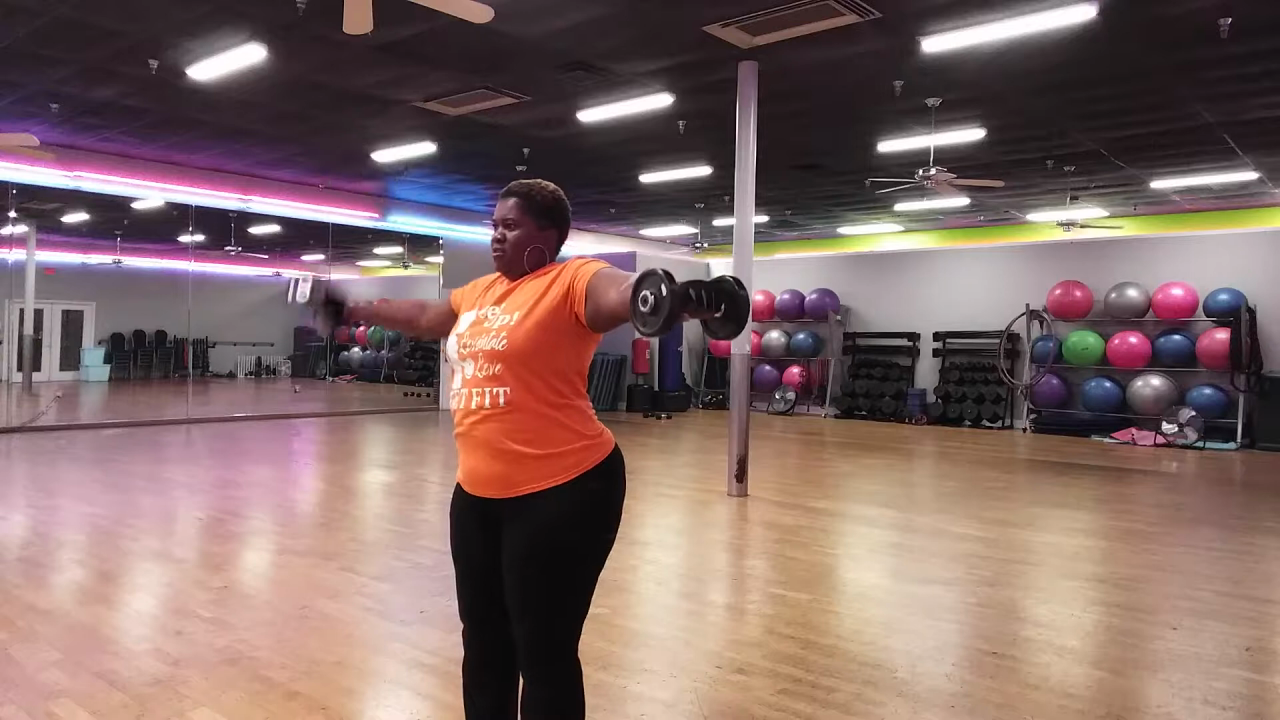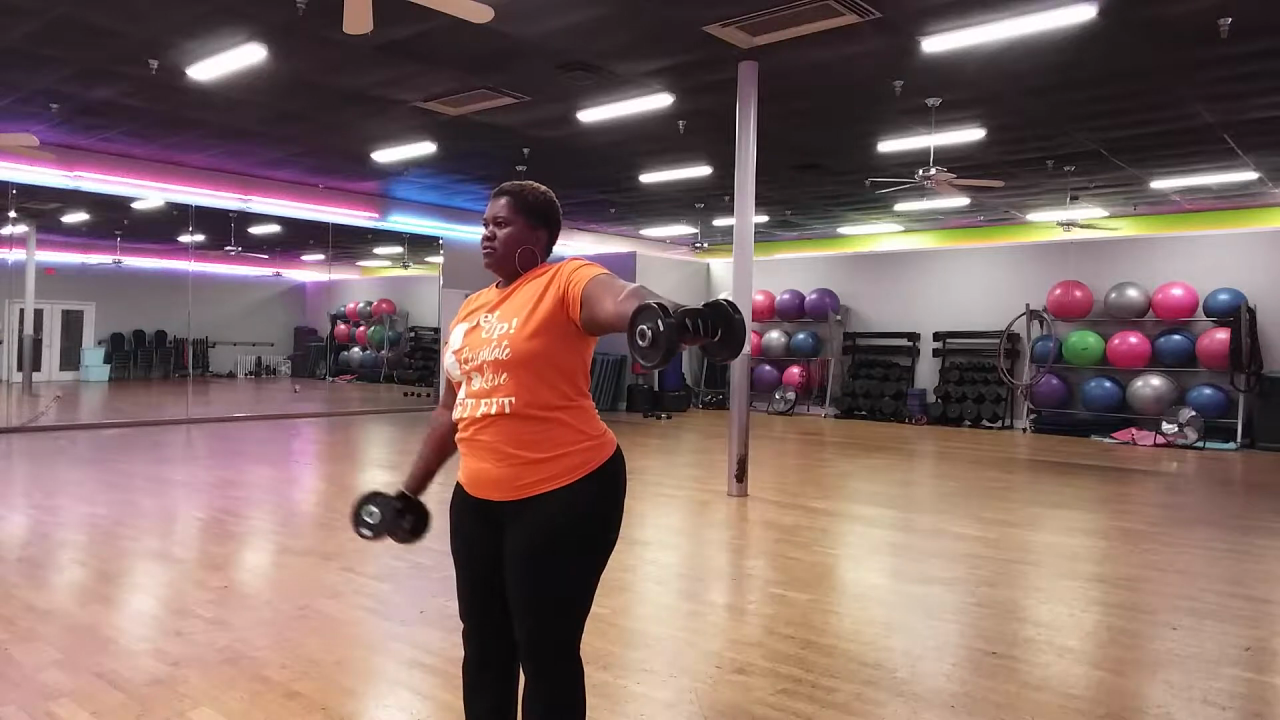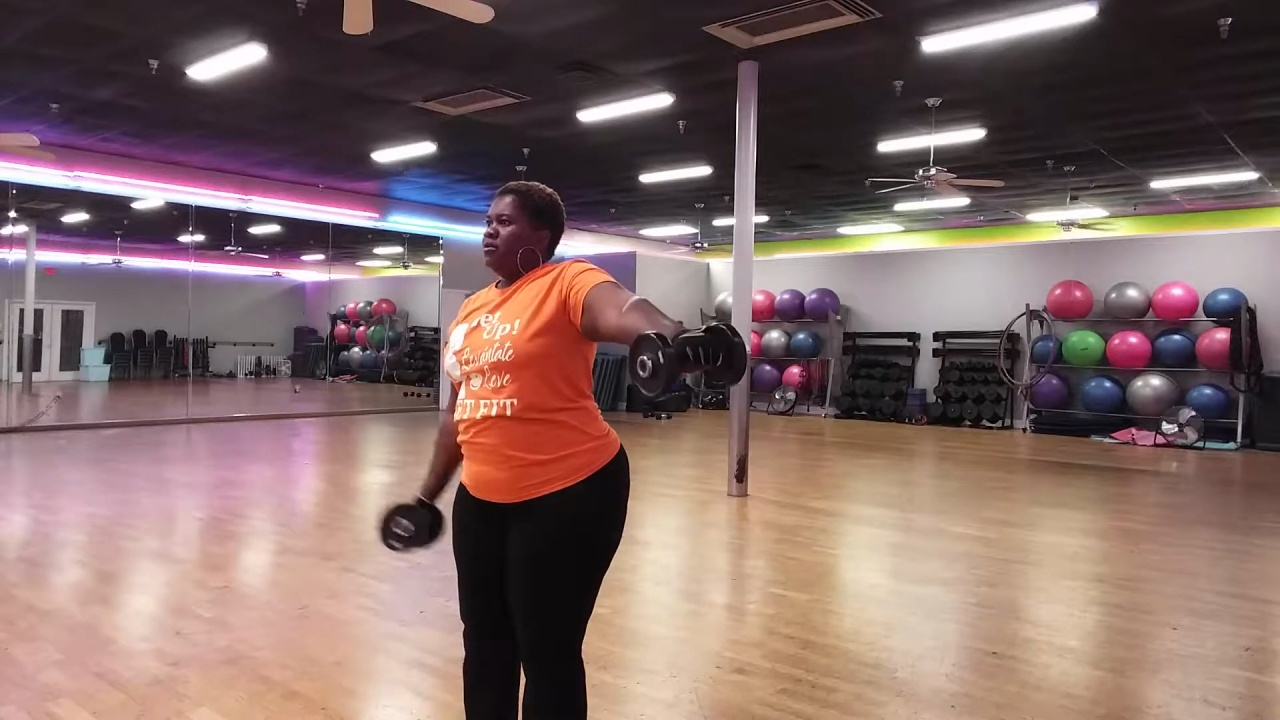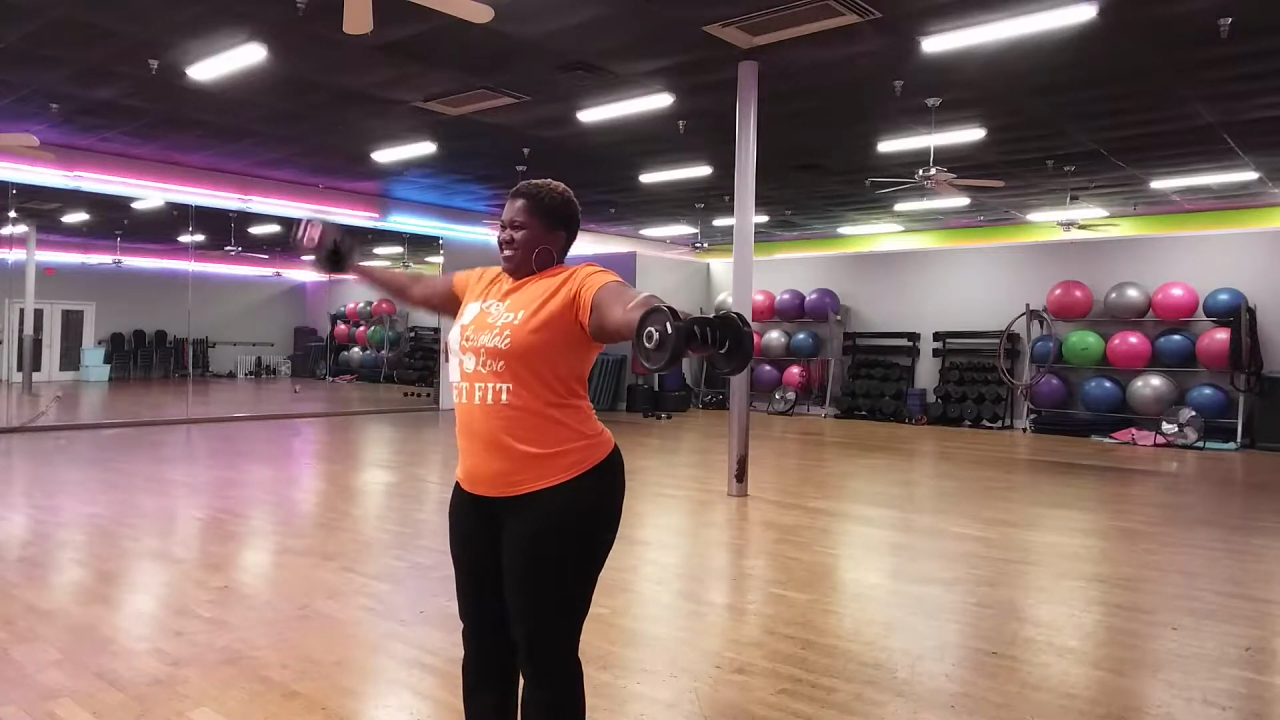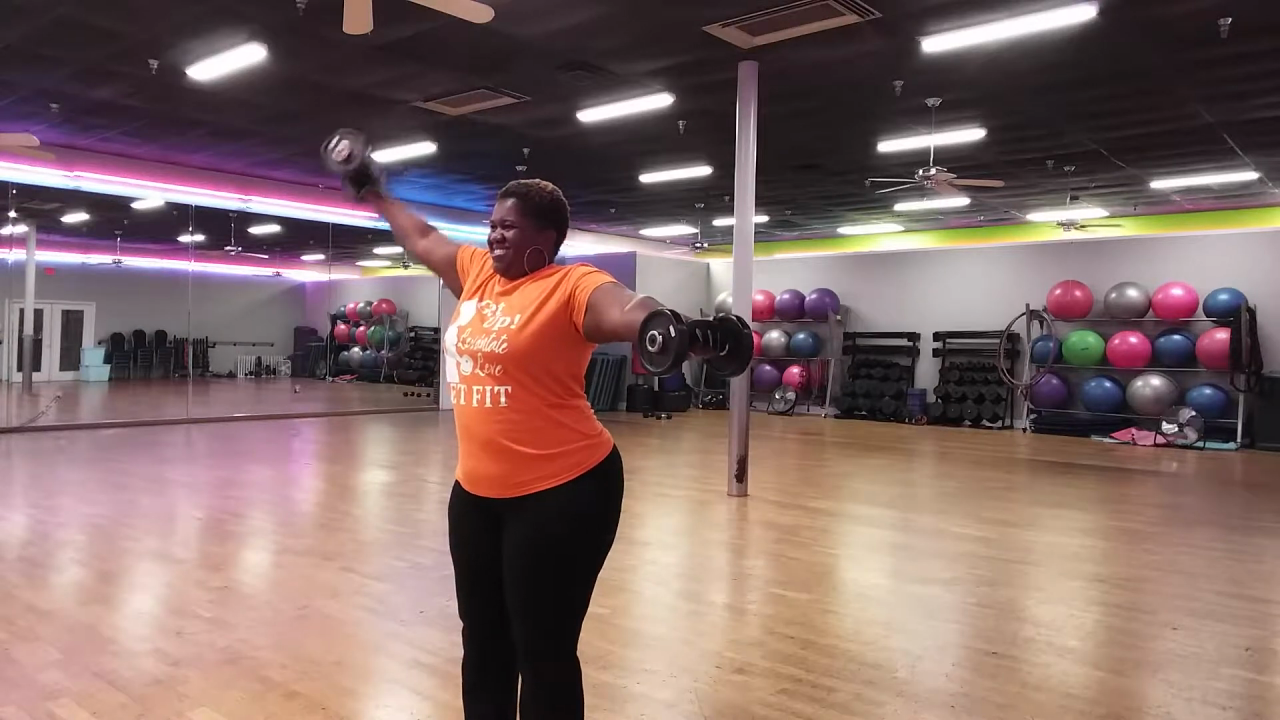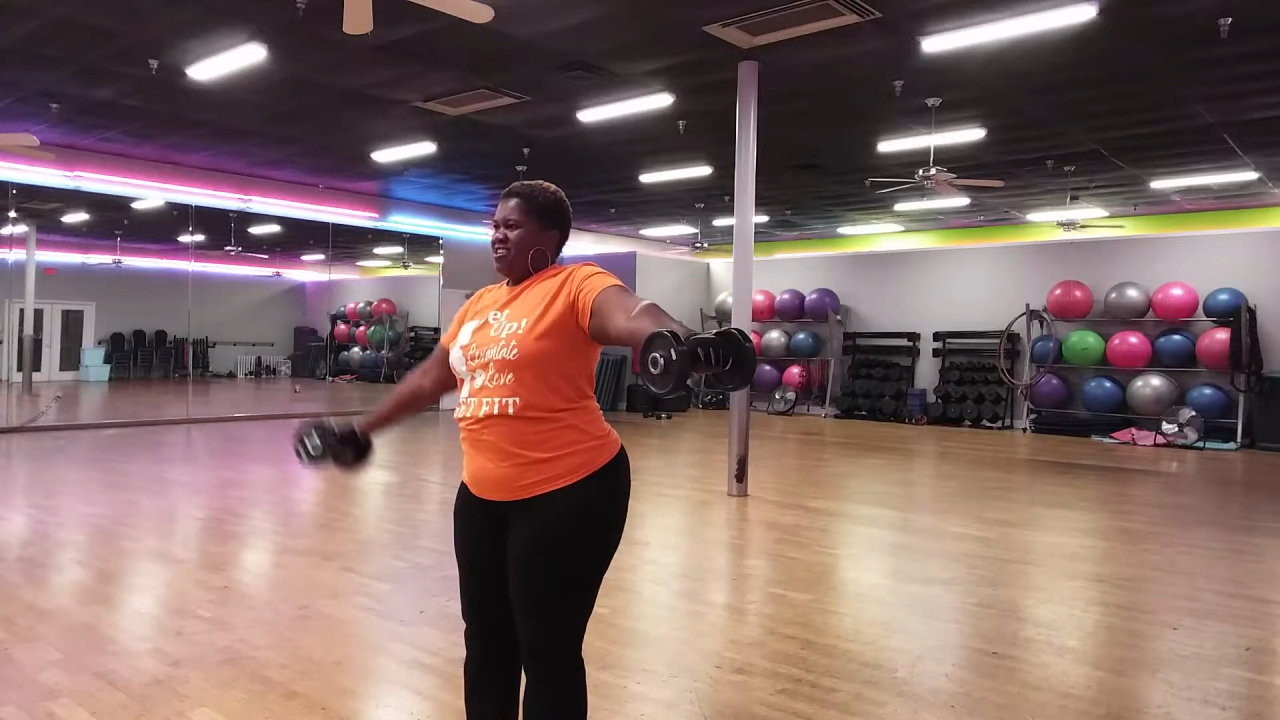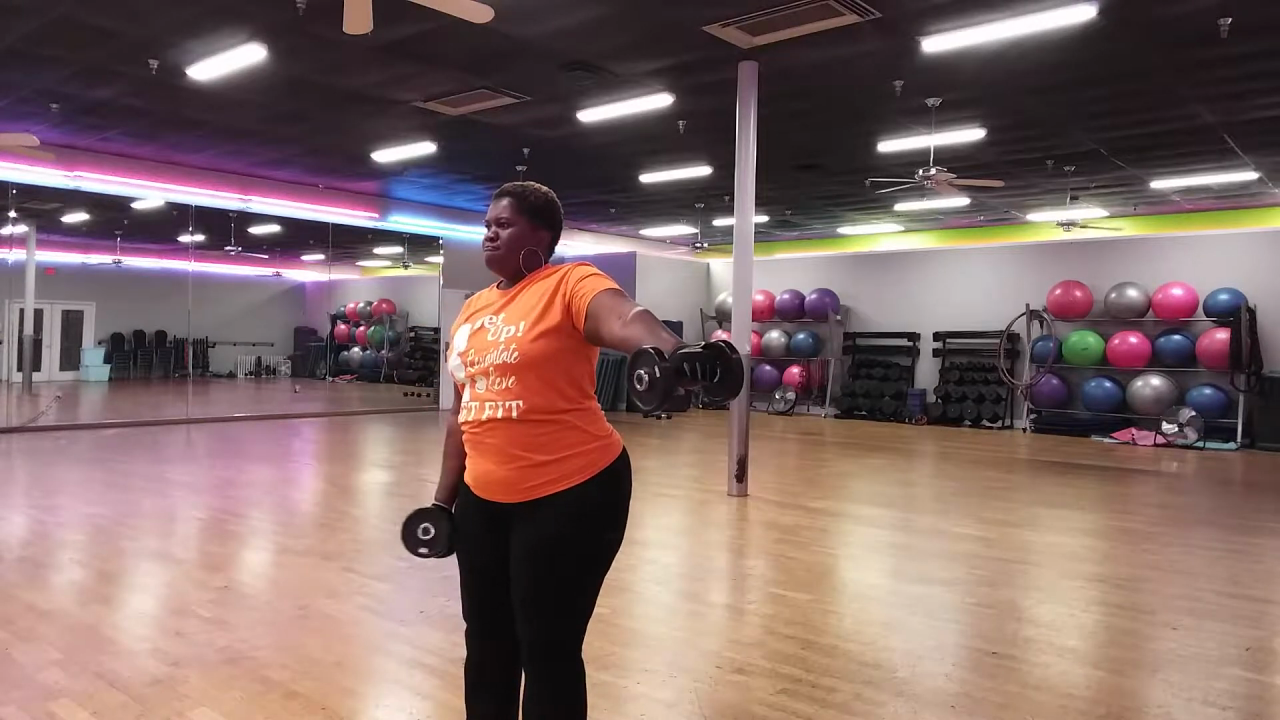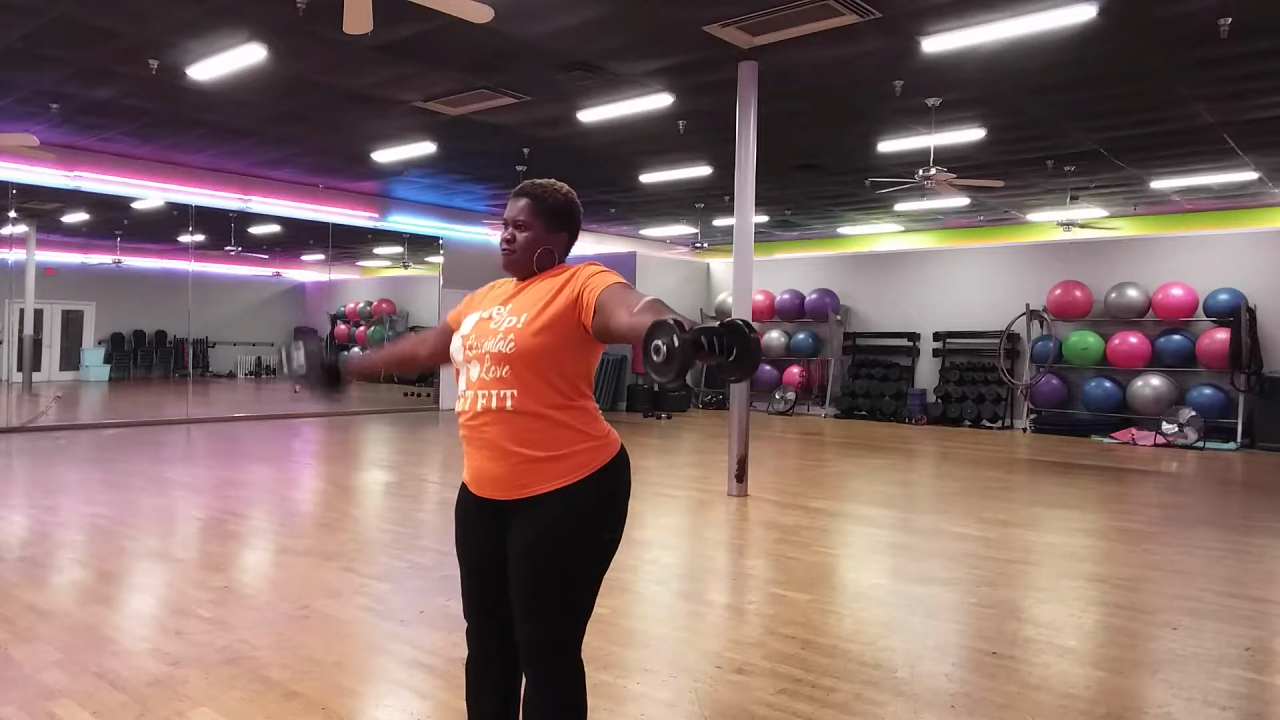
dt=0.5s
person 1, frame 1
left shoulder: (572, 281)
right shoulder: (484, 291)
left elbow: (626, 292)
right elbow: (424, 316)
right wrist: (351, 309)
left hip: (560, 492)
right hip: (478, 494)
left knee: (543, 653)
right knee: (483, 645)
person 1, frame 2
left shoulder: (566, 281)
right shoulder: (470, 308)
left elbow: (621, 300)
right elbow: (451, 409)
right wrist: (411, 490)
left hip: (564, 494)
right hip: (479, 497)
left knee: (546, 652)
right knee: (483, 646)
person 1, frame 3
left shoulder: (568, 284)
right shoulder: (471, 309)
left elbow: (624, 311)
right elbow: (457, 409)
left wrist: (676, 340)
right wrist: (429, 492)
left hip: (567, 493)
right hip: (482, 498)
left knee: (547, 654)
right knee: (484, 646)
person 1, frame 4
left shoulder: (579, 286)
right shoulder: (483, 284)
left elbow: (632, 308)
right elbow: (415, 287)
right wrist: (348, 263)
left hip: (560, 491)
right hip: (477, 491)
left knee: (543, 651)
right knee: (483, 642)
person 1, frame 5
left shoulder: (572, 286)
right shoulder: (478, 275)
left elbow: (629, 310)
right elbow: (421, 237)
right wrist: (373, 193)
left hip: (562, 491)
right hip: (477, 492)
left knee: (543, 652)
right knee: (483, 643)
person 1, frame 6
left shoulder: (576, 286)
right shoulder: (479, 304)
left elbow: (631, 315)
right elbow: (430, 378)
left wrist: (681, 340)
right wrist: (364, 428)
left hip: (567, 493)
right hip: (483, 497)
left knee: (546, 650)
right knee: (485, 643)
person 1, frame 7
left shoulder: (570, 285)
right shoulder: (472, 310)
left elbow: (625, 319)
left wrist: (673, 352)
right wrist: (444, 498)
left hip: (569, 494)
right hip: (485, 499)
left knee: (547, 650)
right knee: (485, 644)
person 1, frame 8
left shoulder: (582, 284)
right shoulder: (485, 297)
left elbow: (634, 313)
right elbow: (425, 348)
right wrist: (354, 367)
left hip: (567, 493)
right hip: (484, 494)
left knee: (547, 649)
right knee: (488, 641)
